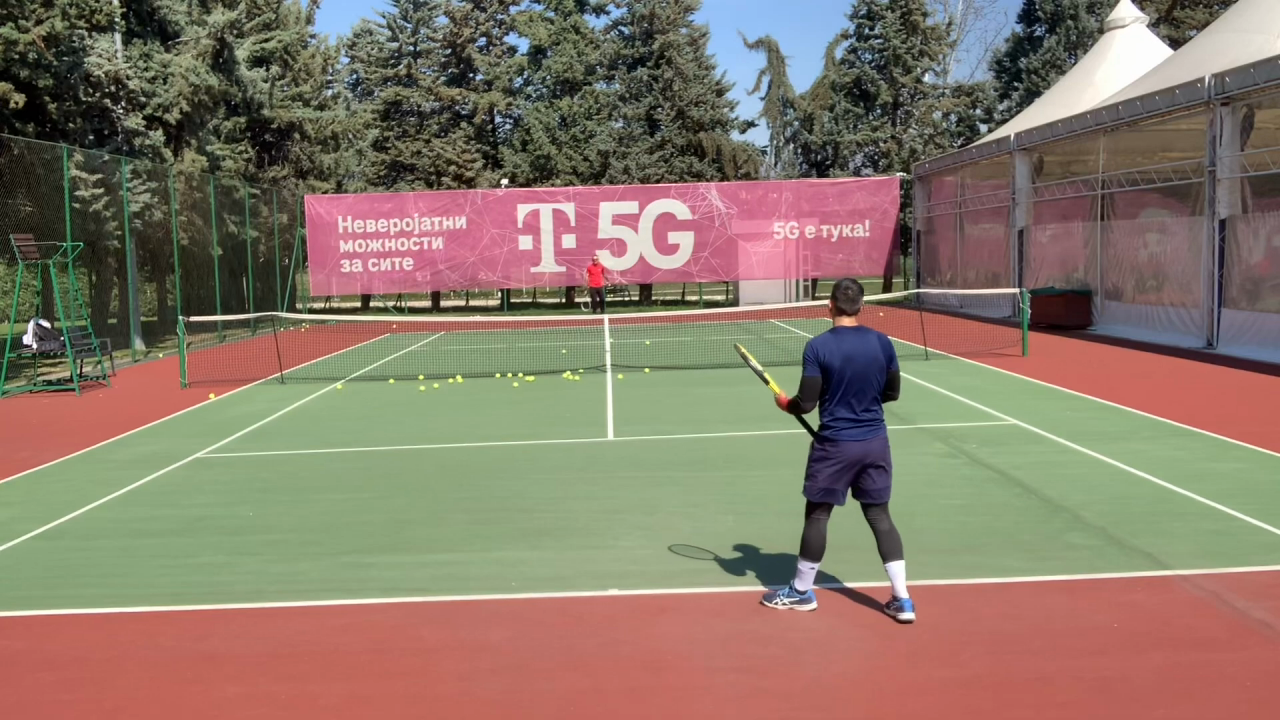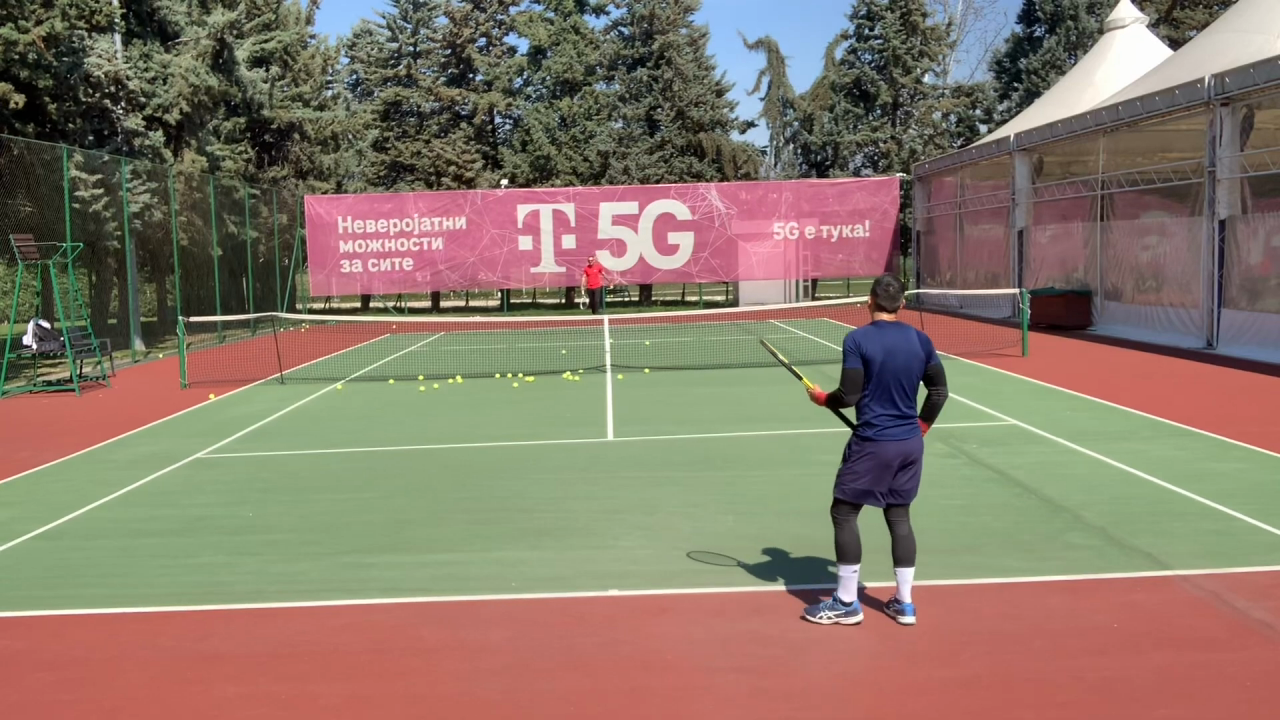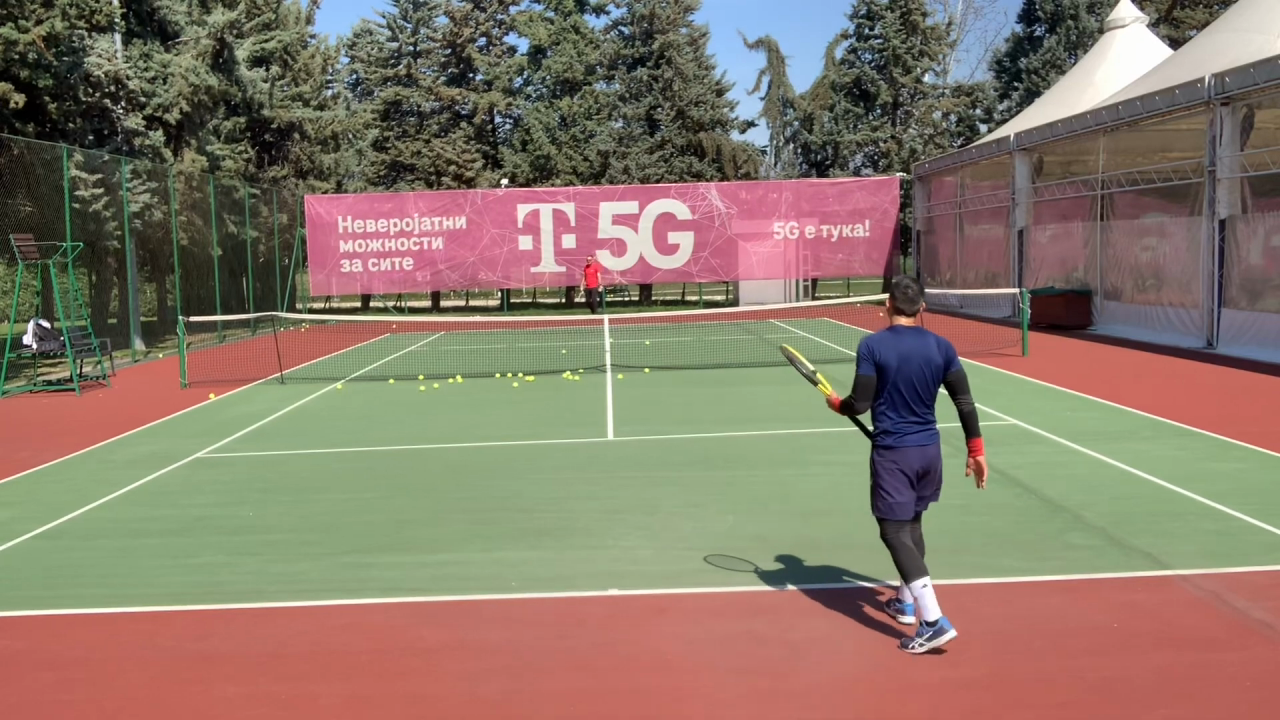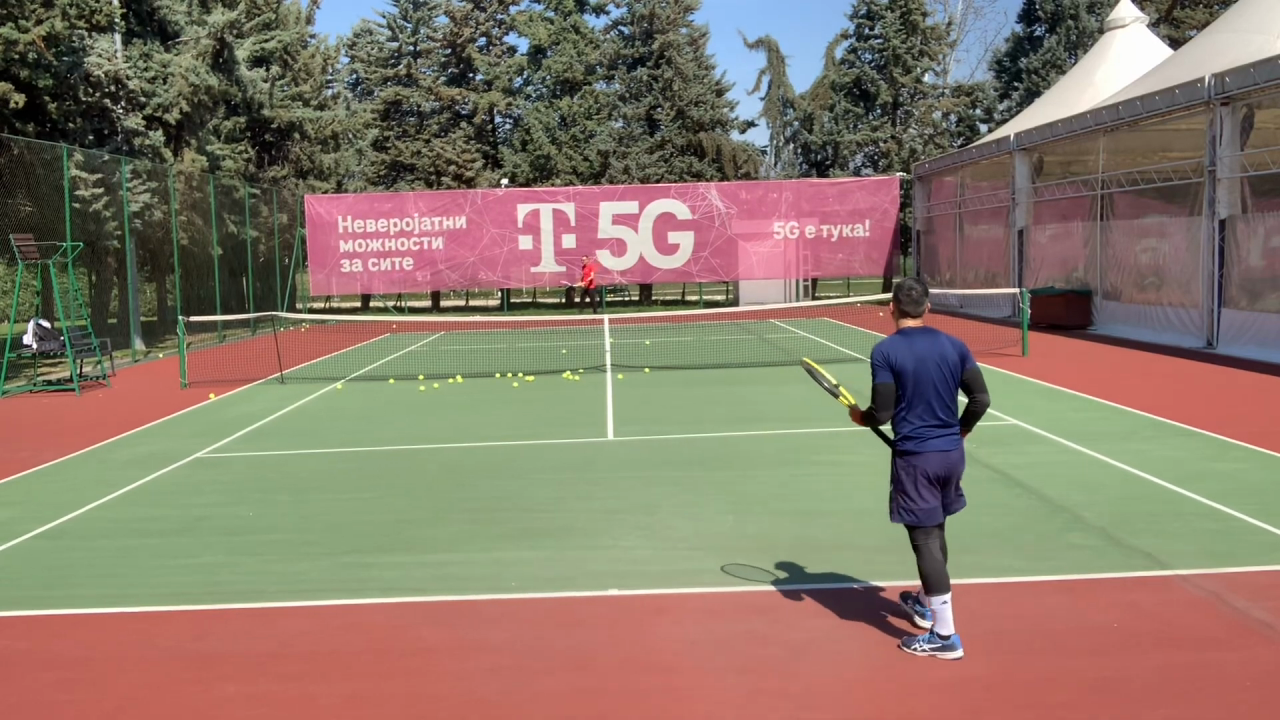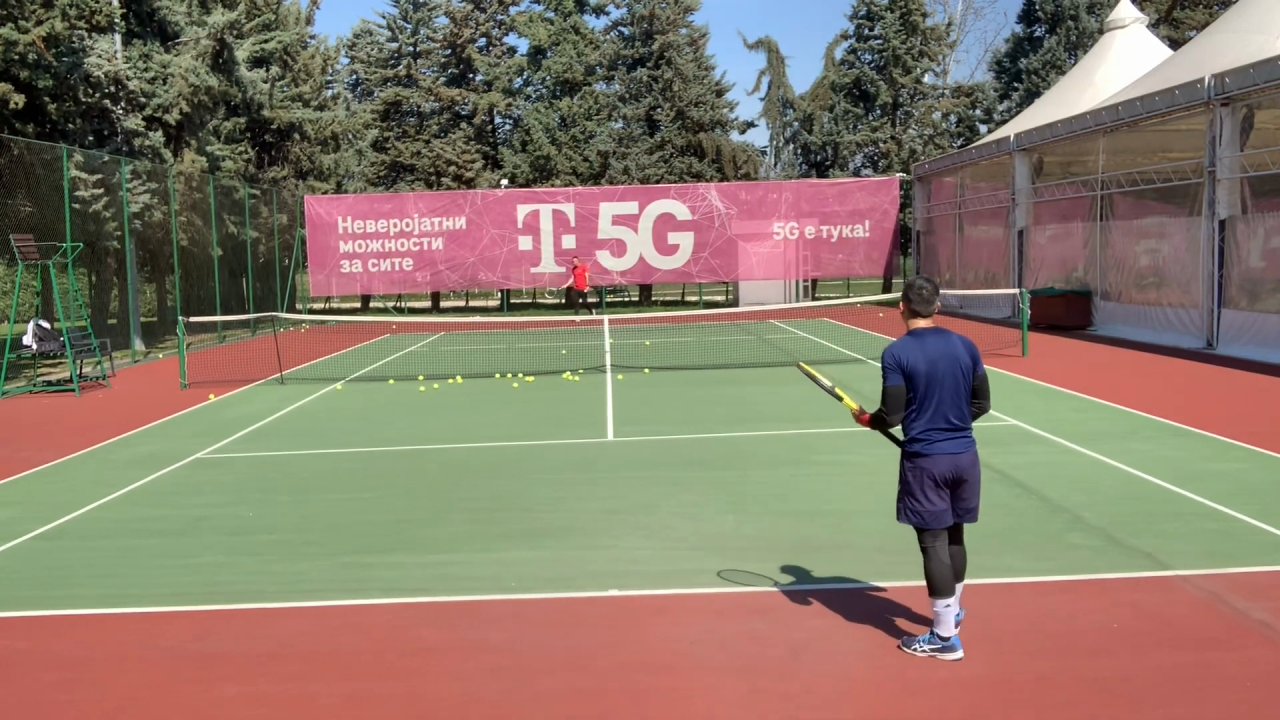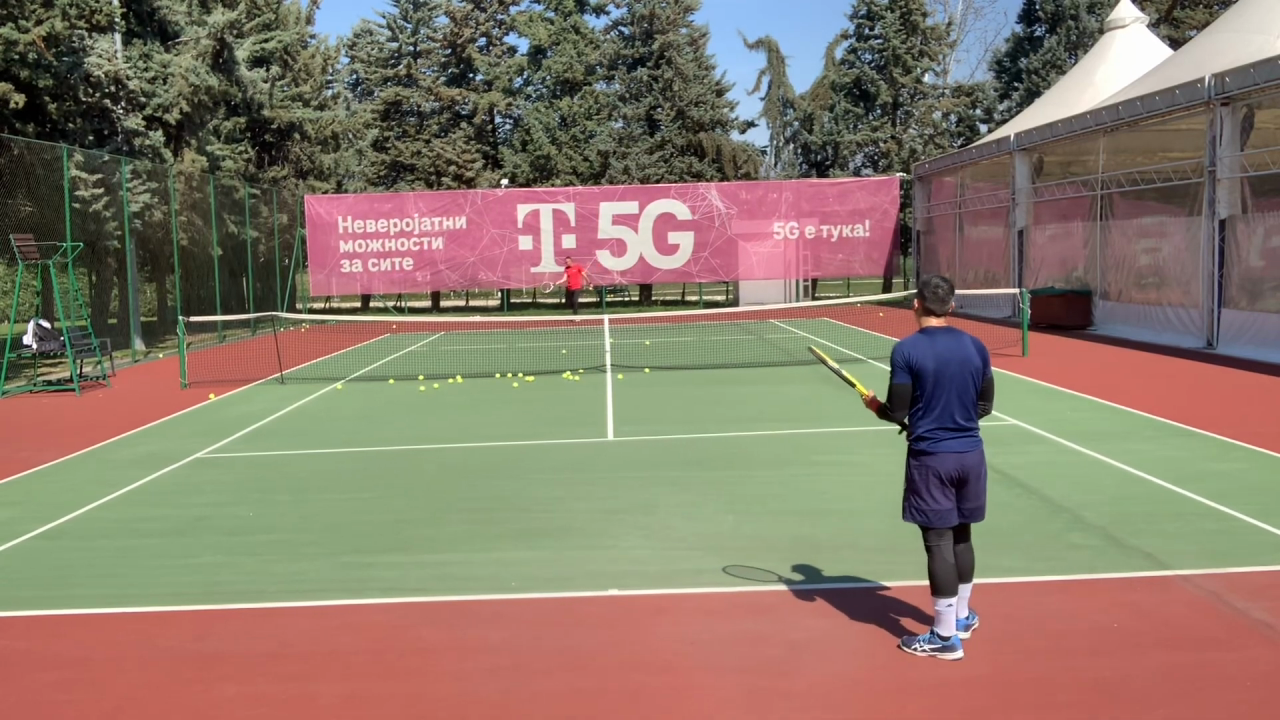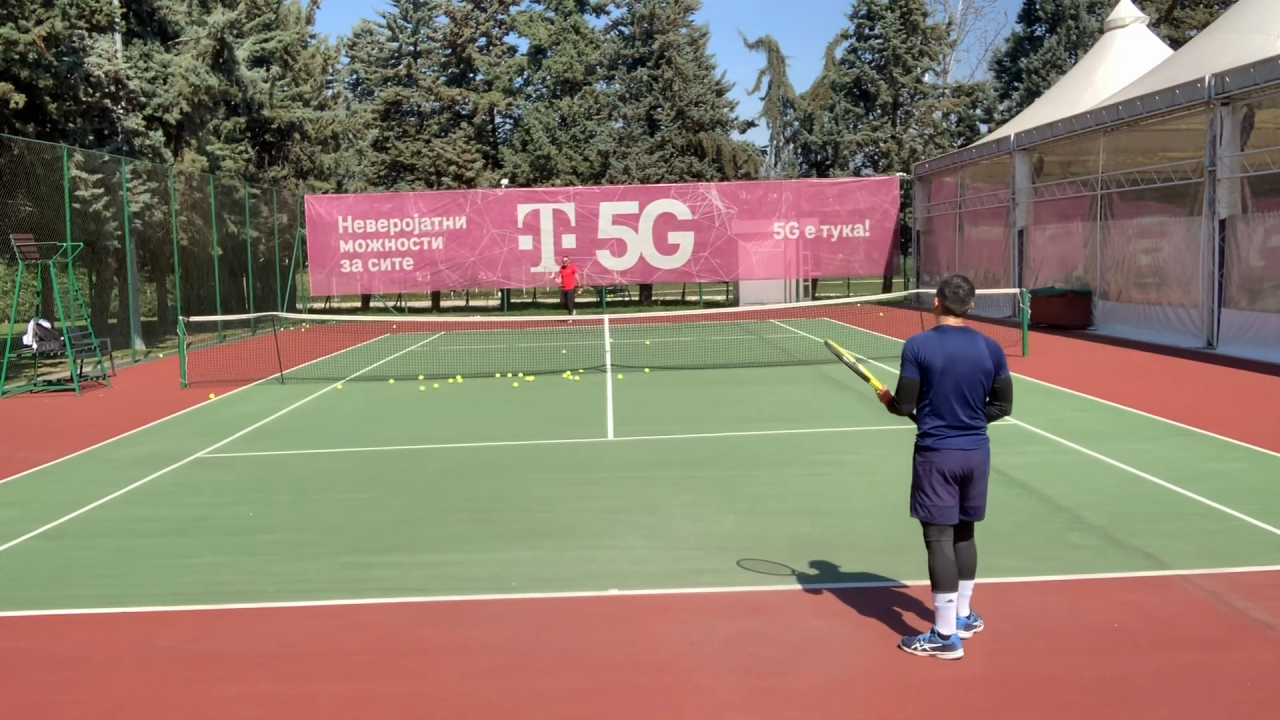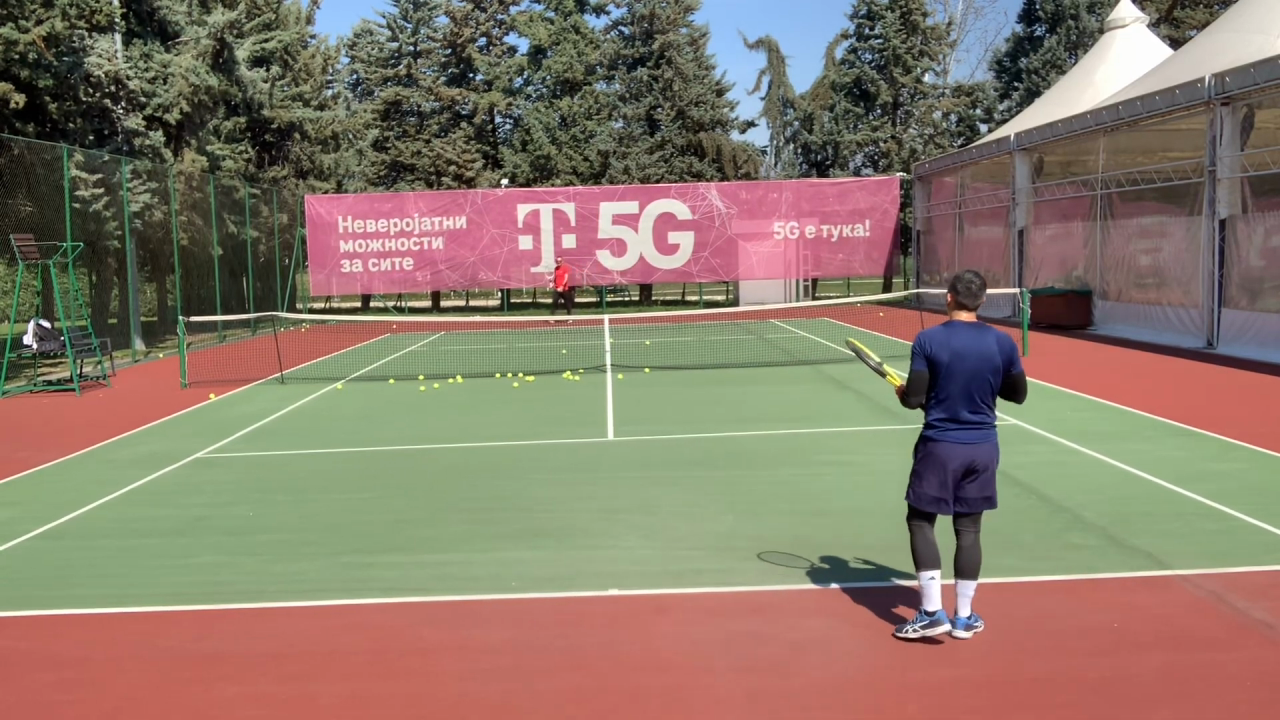
dt=0.3s
person 1, frame 1
left shoulder: (818, 347)
right shoulder: (883, 344)
left elbow: (807, 402)
right elbow: (892, 392)
left wrist: (785, 403)
left hip: (836, 445)
right hip: (875, 442)
left knee: (817, 515)
right knee: (880, 517)
left ankle: (802, 590)
right ankle: (902, 600)
person 1, frame 2
left shoulder: (857, 339)
right shoulder: (921, 340)
left elbow: (848, 396)
right elbow: (939, 394)
left wrist: (821, 397)
left hip: (872, 443)
right hip: (910, 442)
left knee: (844, 513)
right knee: (899, 518)
left ankle: (846, 602)
right ankle: (904, 602)
person 1, frame 3
left shoulder: (872, 345)
right shoulder: (942, 346)
left elbow: (858, 404)
right elbow: (965, 403)
left wrist: (836, 404)
right wrist: (976, 450)
left hip: (893, 452)
right hip: (929, 449)
left knee: (895, 532)
right knee: (911, 527)
left ankle: (935, 621)
right ankle: (906, 603)
person 1, frame 4
left shoulder: (885, 351)
right shoulder: (954, 346)
left elbow: (881, 414)
right elbow: (981, 399)
left wrist: (858, 416)
left hip: (915, 457)
right hip: (952, 453)
left knee: (924, 540)
right knee: (934, 531)
left ankle: (945, 636)
right ankle: (924, 605)
person 1, frame 5
left shoulder: (897, 353)
right shoulder: (966, 346)
left elbow: (891, 417)
right elbow: (981, 405)
left wrist: (865, 418)
left hip: (925, 460)
right hip: (964, 455)
left knee: (934, 543)
right knee: (954, 538)
left ankle: (945, 637)
right ankle: (951, 616)
person 1, frame 6
left shoulder: (906, 350)
right shoulder: (976, 347)
left elbow: (896, 413)
right elbow: (985, 405)
left wrist: (874, 404)
left hip: (930, 458)
right hip: (970, 454)
left knee: (938, 542)
right knee: (961, 536)
left ankle: (944, 636)
right ankle: (962, 617)
person 1, frame 7
left shoulder: (918, 346)
right shoulder: (991, 348)
left elbow: (904, 406)
right elbow: (1003, 405)
left wrist: (887, 398)
left hip: (936, 455)
right hip: (976, 453)
left knee: (938, 538)
right knee: (963, 534)
left ankle: (944, 634)
right ankle: (963, 616)
person 1, frame 8
left shoulder: (928, 340)
right shoulder: (1003, 343)
left elbow: (913, 399)
right elbow: (1018, 394)
left wrist: (902, 392)
left hip: (939, 446)
right hip: (983, 447)
left knee: (920, 522)
right knee: (969, 530)
left ankle: (932, 612)
right ankle: (964, 616)
